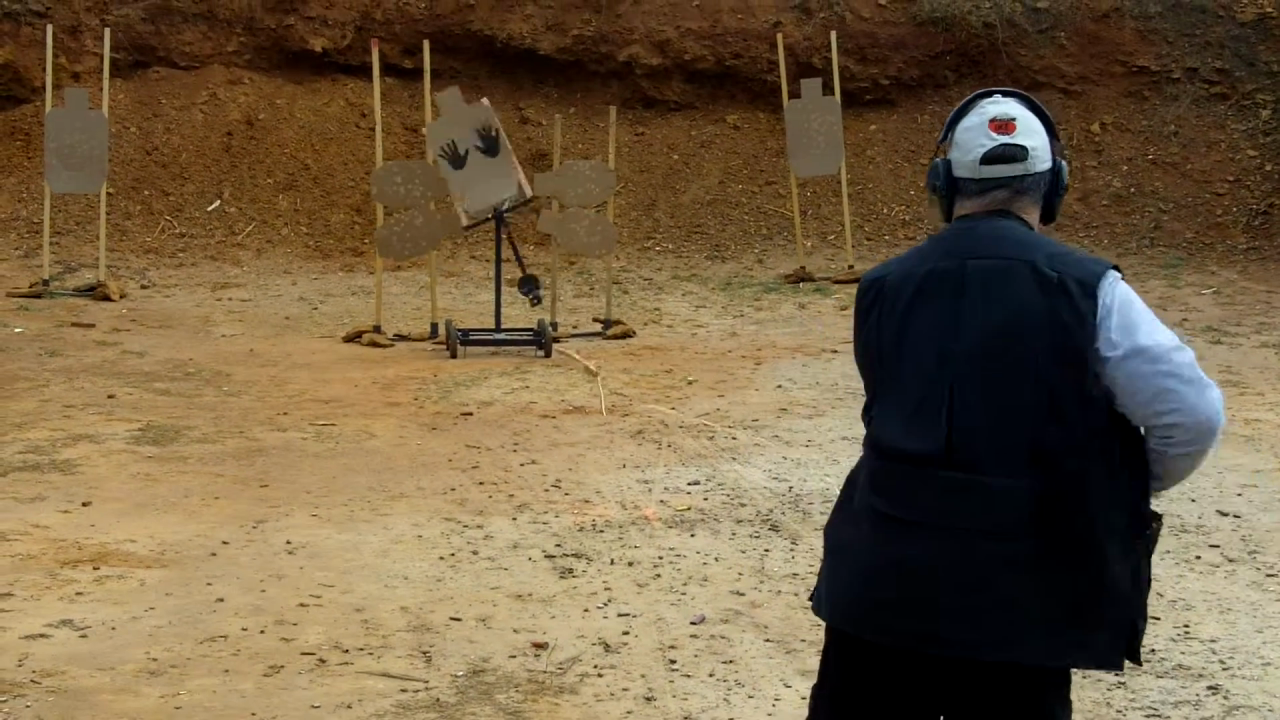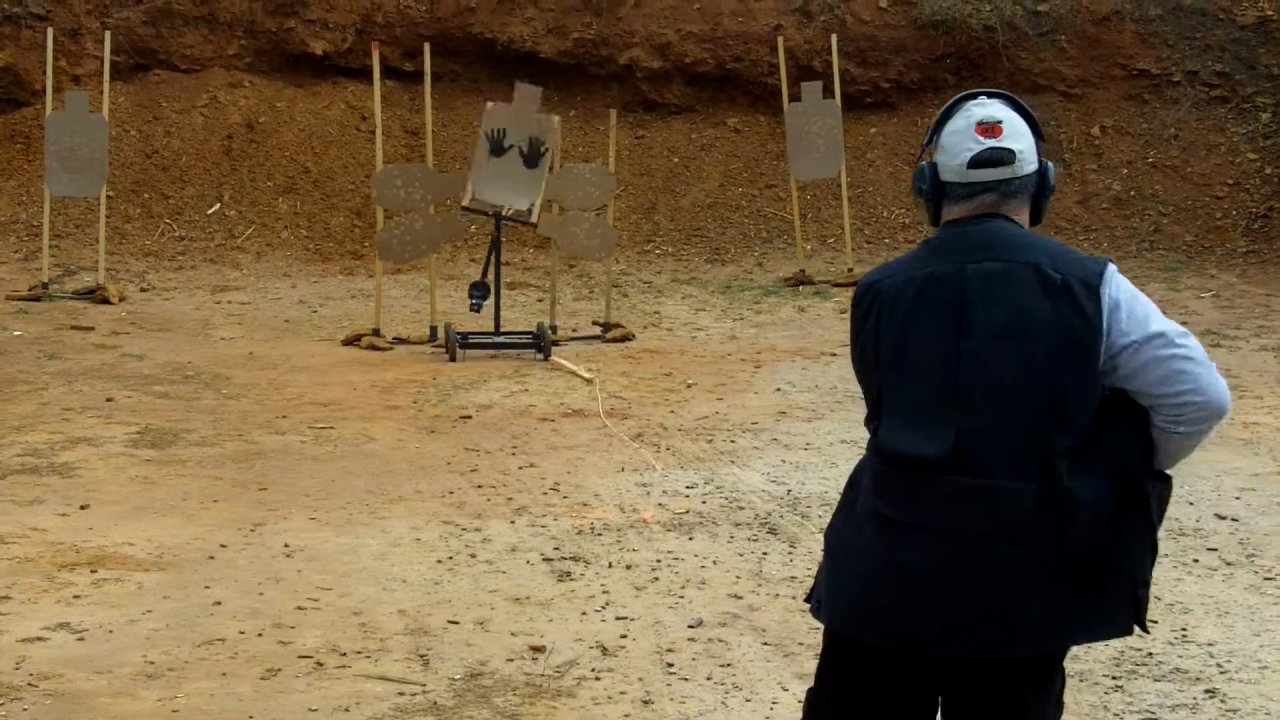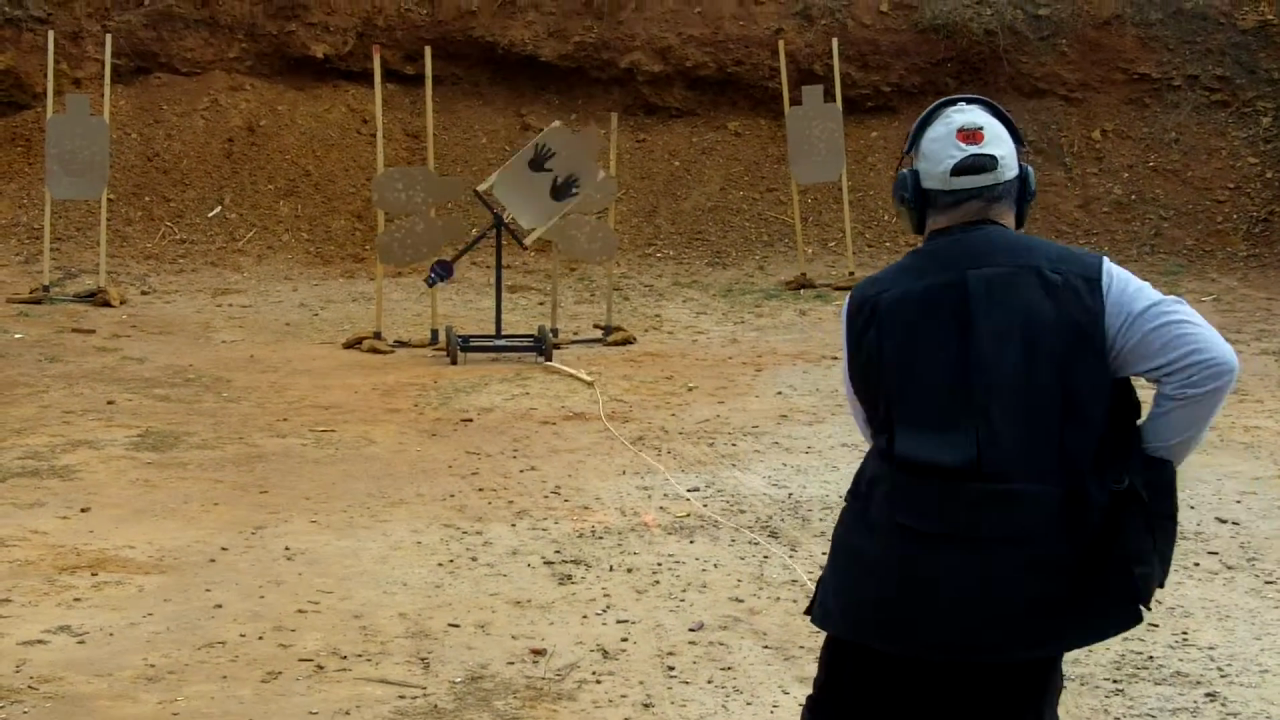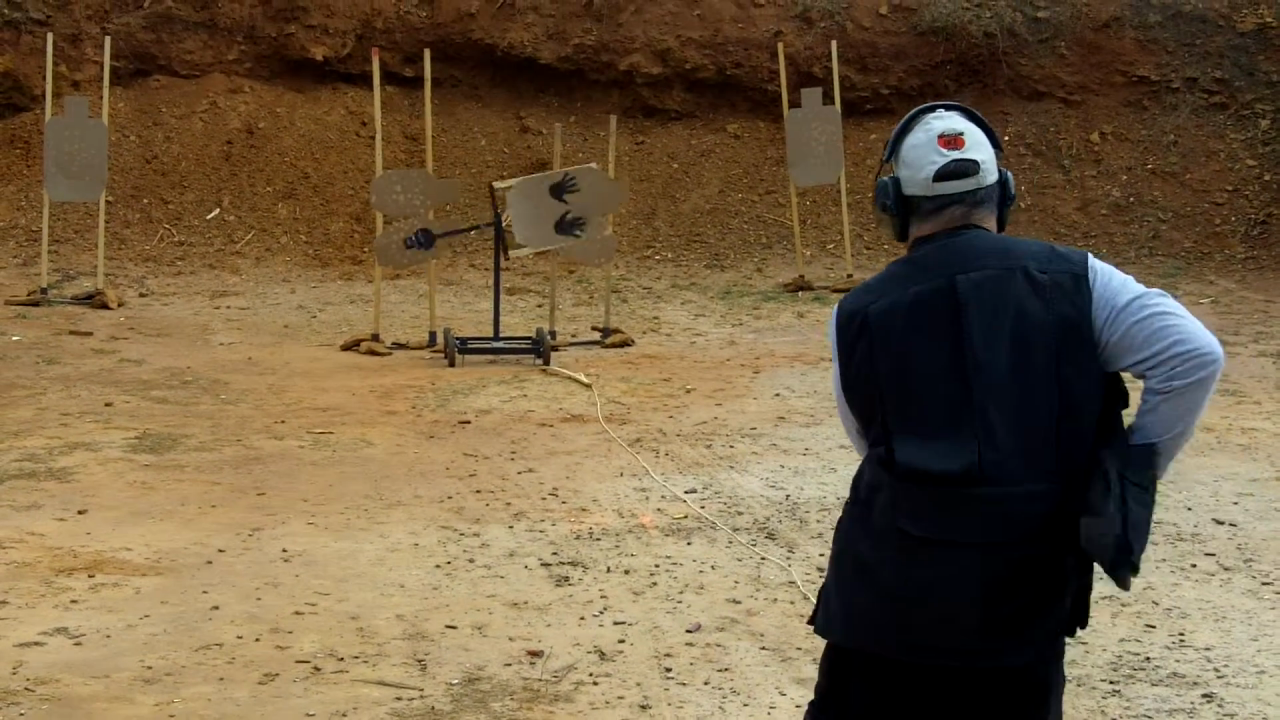
dt=0.1s
person 1, frame 1
left shoulder: (884, 289)
right shoulder: (1087, 288)
right elbow: (1191, 412)
right wrist: (1132, 480)
left hip: (884, 580)
right hip: (1020, 593)
person 1, frame 2
left shoulder: (878, 295)
right shoulder: (1087, 287)
right elbow: (1201, 396)
right wrist: (1133, 469)
left hip: (884, 584)
right hip: (1017, 595)
person 1, frame 3
left shoulder: (871, 304)
right shoulder: (1085, 282)
right elbow: (1208, 364)
right wrist: (1142, 468)
left hip: (891, 587)
right hip: (1024, 593)
person 1, frame 4
left shoulder: (859, 315)
right shoulder: (1072, 280)
right elbow: (1194, 356)
right wrist: (1137, 465)
left hip: (892, 593)
right hip: (1027, 595)
